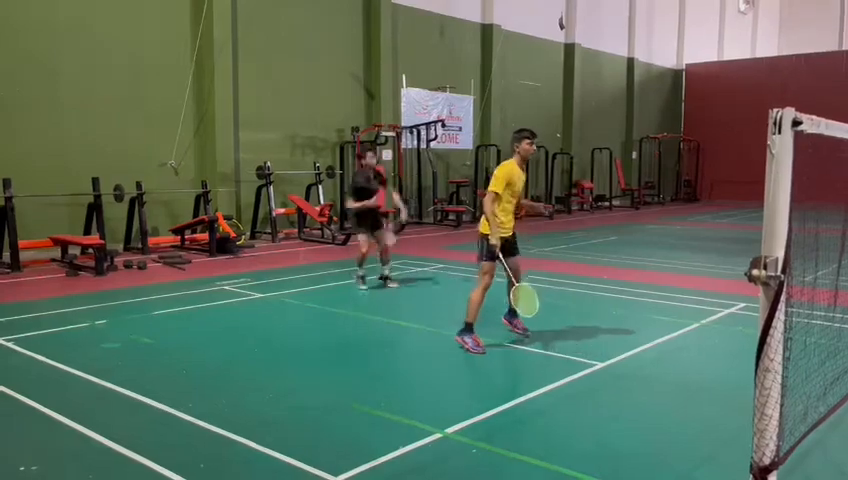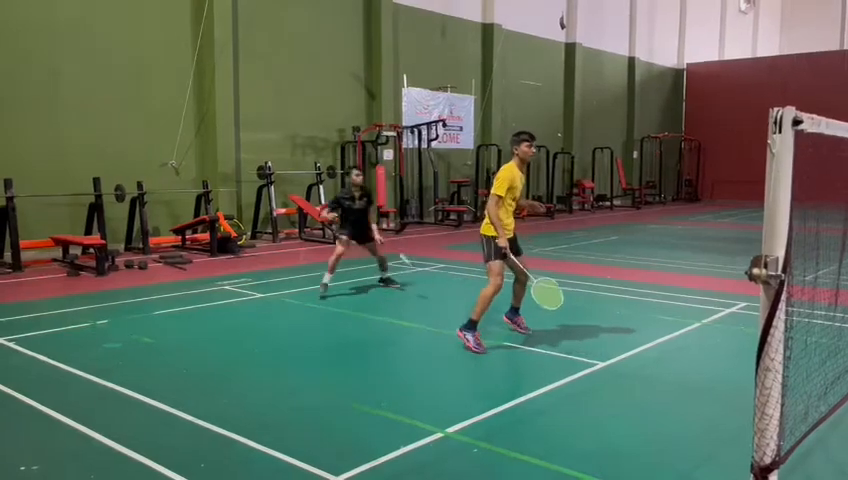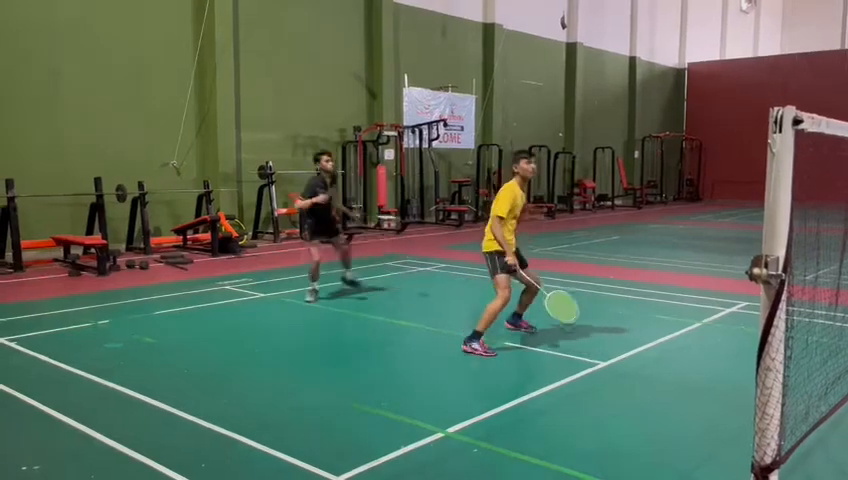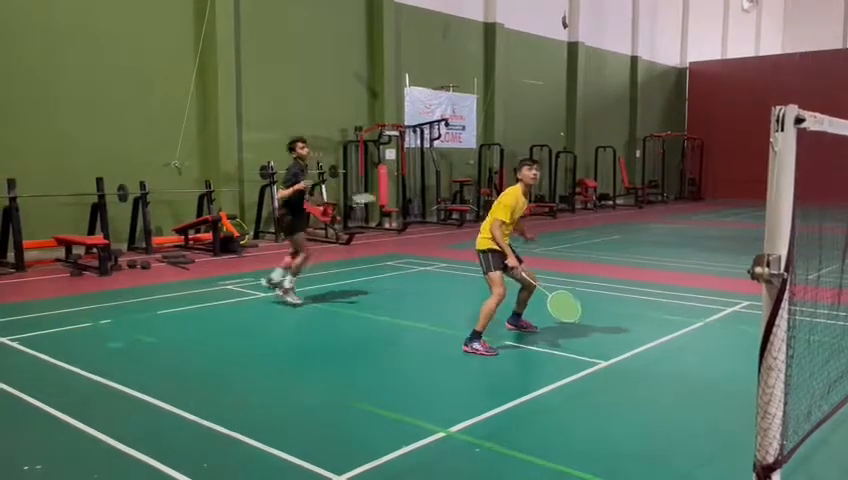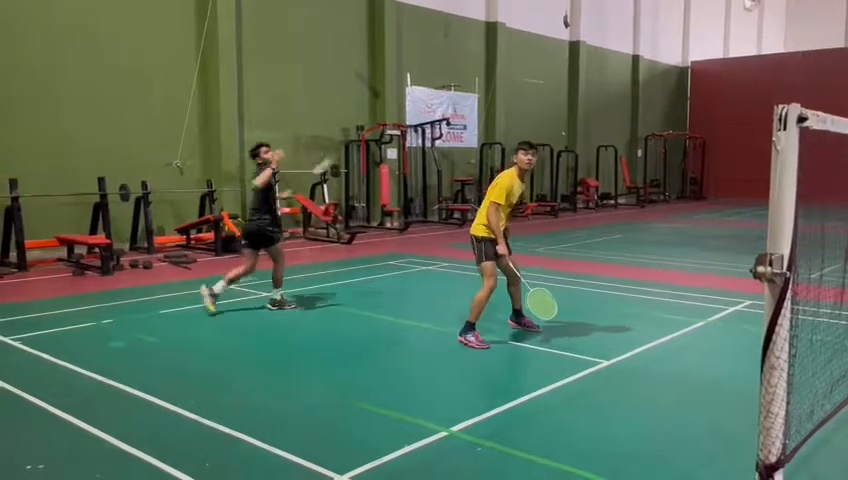
dt=0.2s
person 1, frame 1
left shoulder: (522, 172)
right shoulder: (505, 169)
right elbow: (488, 202)
left wrist: (534, 206)
right wrist: (494, 232)
left hip: (508, 232)
right hip: (491, 234)
left knee: (516, 275)
right knee: (485, 282)
left ankle: (511, 316)
right ankle: (466, 332)
person 1, frame 2
left shoulder: (521, 173)
right shoulder: (507, 172)
right elbow: (491, 205)
left wrist: (529, 204)
right wrist: (500, 235)
left hip: (509, 233)
right hip: (494, 234)
left knee: (523, 275)
right knee: (496, 283)
left ankle: (513, 314)
right ankle: (469, 328)
person 1, frame 3
left shoulder: (522, 191)
right shoulder: (508, 191)
right elbow: (495, 224)
right wrist: (508, 253)
left hip: (510, 247)
right hip: (496, 248)
left knee: (535, 284)
right knee: (504, 295)
left ankle: (515, 319)
right ankle: (473, 340)
person 1, frame 4
left shoulder: (524, 197)
right shoulder: (511, 195)
right elbow: (495, 228)
left wrist: (524, 234)
right wrist: (510, 256)
left hip: (503, 246)
right hip: (488, 246)
left knee: (530, 281)
right knee: (499, 293)
left ankle: (515, 319)
right ankle: (473, 340)
person 1, frame 5
left shoulder: (521, 182)
right shoulder: (506, 179)
right elbow: (491, 212)
right wrist: (501, 243)
left hip: (497, 233)
right hip: (483, 234)
left knee: (514, 275)
right knee: (490, 283)
left ankle: (517, 316)
right ankle: (468, 330)
person 2, frame 1
left shoulder: (378, 175)
right shoulder: (358, 181)
left elbow: (391, 191)
right elbow: (350, 205)
left wrist: (401, 207)
right wrist: (367, 203)
left hip: (374, 216)
right hip: (362, 219)
left knee: (385, 247)
right knee: (364, 250)
left ankle: (385, 275)
right ankle: (360, 275)
person 2, frame 2
left shoulder: (367, 194)
right shoulder: (341, 196)
left elbow: (371, 215)
right elbow: (324, 213)
left wrist: (376, 233)
right wrist: (329, 216)
left hip: (364, 230)
right hip: (346, 229)
left knee: (379, 255)
right knee: (339, 252)
left ankle: (385, 278)
right ankle: (325, 282)
person 2, frame 3
left shoulder: (331, 180)
right shoulder: (313, 183)
right elbow: (299, 205)
left wrist: (346, 211)
right wrist: (315, 200)
left hip: (328, 222)
right hip: (312, 225)
left knee: (345, 250)
right knee: (316, 259)
left ankle: (348, 276)
right ankle: (313, 288)
person 2, frame 4
left shoulder: (302, 168)
right shoulder: (293, 170)
right elbow: (280, 195)
right wrist: (297, 187)
left hip: (296, 215)
right hip: (290, 216)
left knee: (296, 252)
right knee: (304, 253)
left ankle: (274, 279)
right ankle: (287, 286)
person 2, frame 5
left shoulder: (264, 172)
right shoulder: (264, 172)
right elbow: (257, 184)
left wrist: (278, 196)
right wrist: (273, 166)
left hip: (252, 226)
right hip: (263, 226)
left knee: (247, 267)
right knee: (279, 261)
left ankle: (212, 292)
right ankle: (277, 299)
